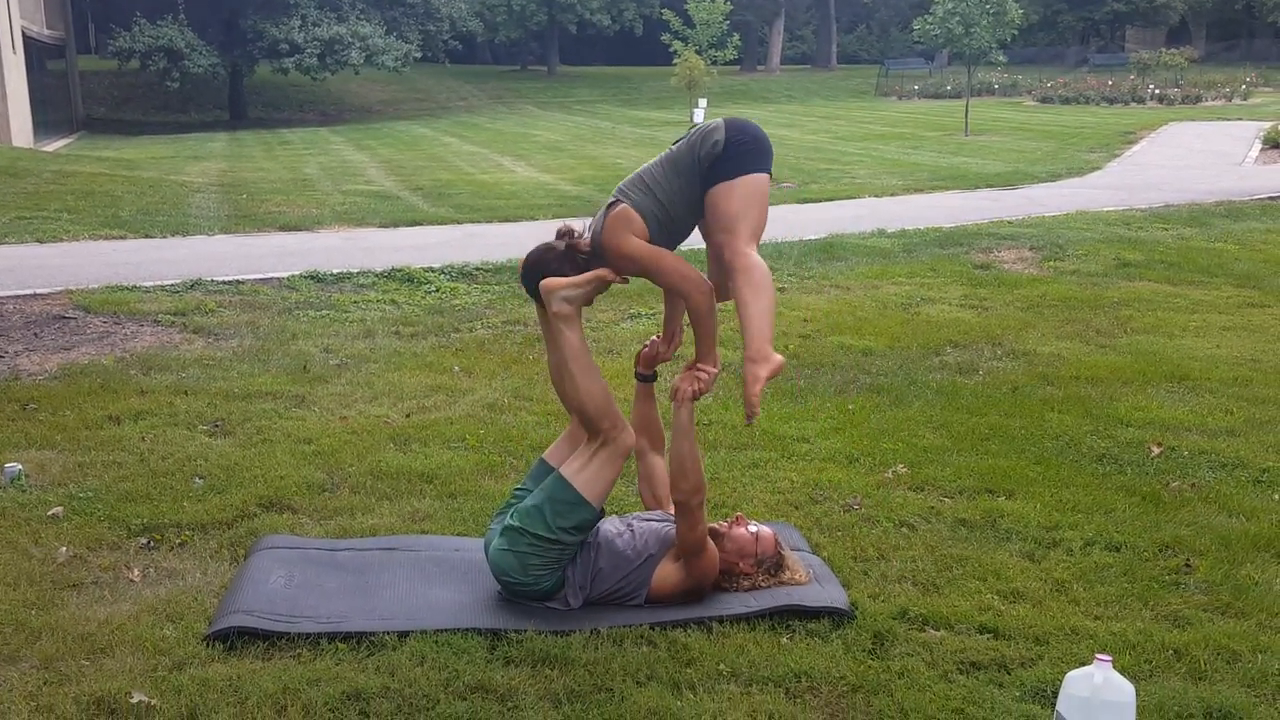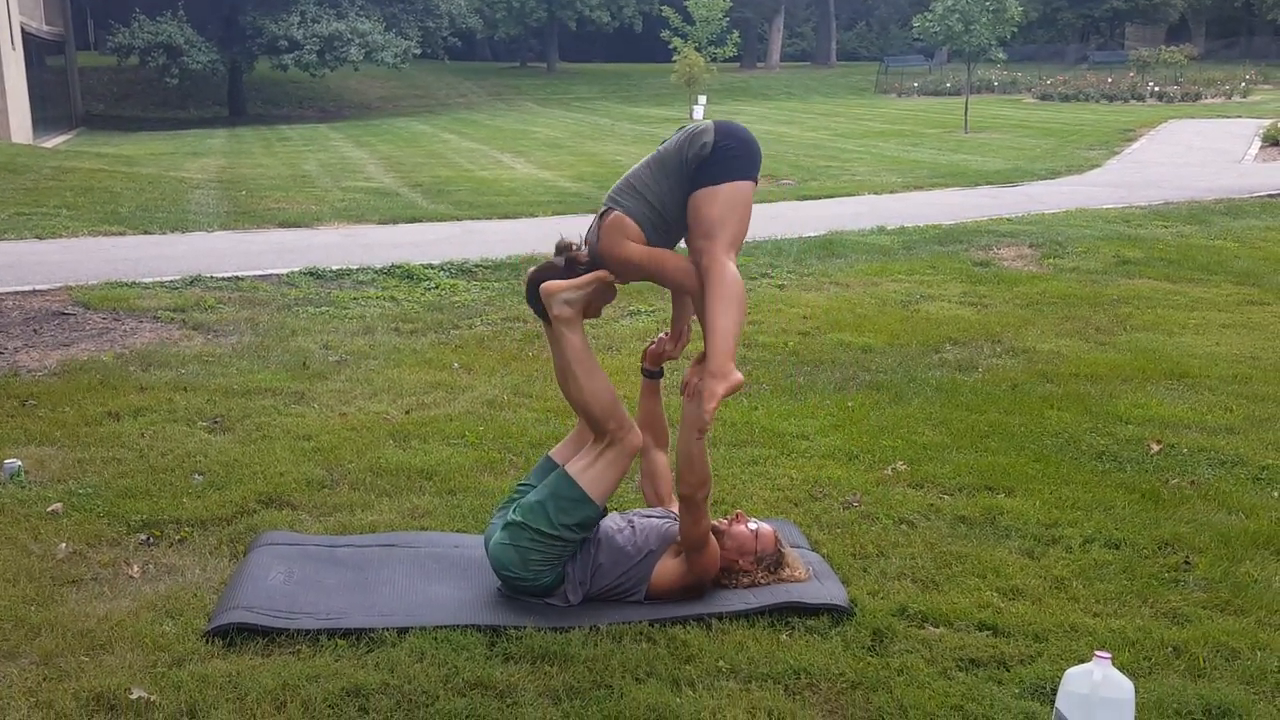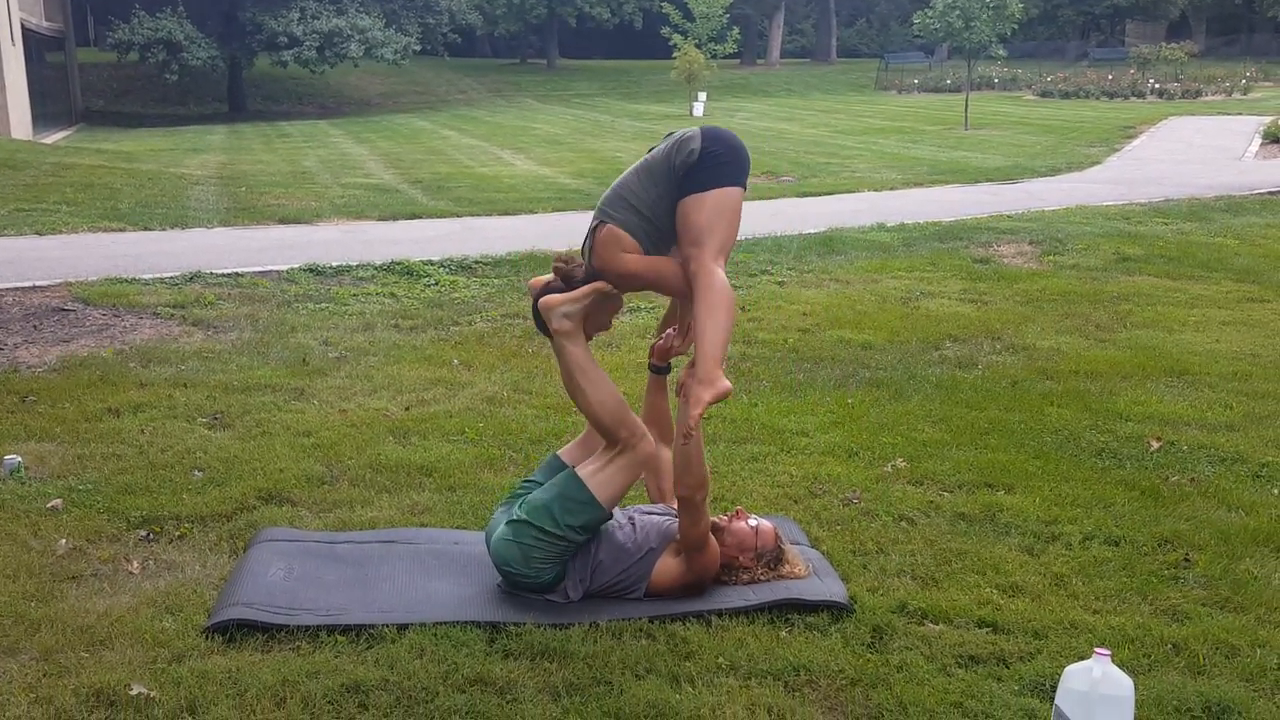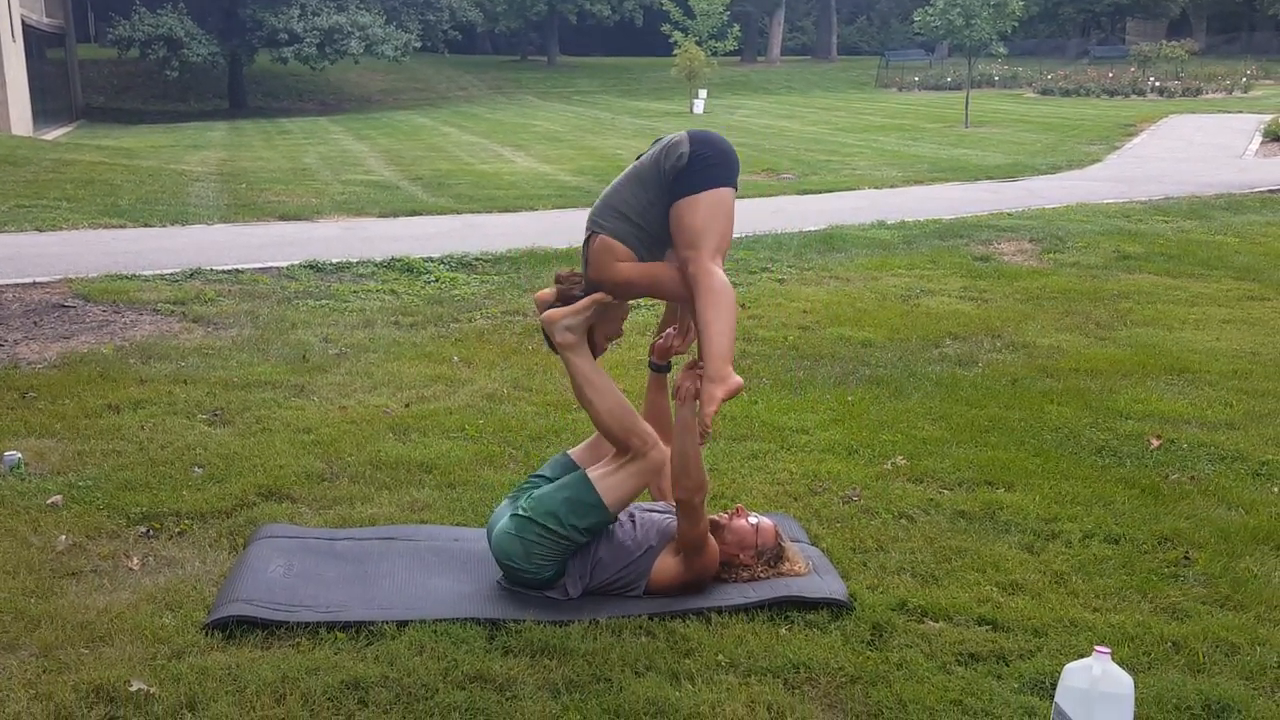
dt=0.1s
person 1, frame 1
left shoulder: (701, 569)
right shoulder: (676, 529)
left elbow: (688, 498)
right elbow: (649, 447)
left wrist: (684, 408)
right wrist: (645, 375)
left hip: (527, 560)
right hip: (513, 536)
left knee: (614, 437)
right knee: (591, 426)
left ankle: (563, 310)
right ankle: (553, 305)
person 1, frame 2
left shoulder: (702, 565)
right shoulder: (676, 523)
left elbow: (694, 492)
right elbow: (655, 445)
left wrist: (696, 401)
right wrist: (651, 371)
left hip: (525, 555)
right hip: (513, 535)
left knee: (624, 436)
right knee: (600, 428)
left ankle: (566, 312)
right ankle: (566, 311)
person 1, frame 3
left shoulder: (702, 564)
right shoulder: (677, 522)
left elbow: (691, 494)
right elbow: (660, 442)
left wrist: (691, 402)
right wrist: (659, 367)
left hip: (528, 551)
right hip: (514, 526)
left knee: (631, 442)
right knee: (614, 431)
left ankle: (566, 325)
right ankle: (569, 326)
person 1, frame 4
left shoulder: (701, 562)
right shoulder: (676, 517)
left elbow: (690, 495)
right elbow: (663, 438)
left wrist: (687, 404)
right wrist: (660, 364)
left hip: (527, 546)
right hip: (516, 519)
left knee: (646, 449)
left ankle: (570, 338)
person 2, frame 1
left shoulder: (613, 245)
right shoulder: (599, 241)
left elbow: (694, 289)
right elbow: (662, 267)
left wrist: (707, 360)
right wrist: (672, 329)
left hip: (731, 145)
right hip: (719, 150)
left knee: (735, 250)
right knee: (720, 243)
left ankle: (760, 357)
right ankle: (721, 286)
person 2, frame 2
left shoulder: (612, 251)
right shoulder: (609, 245)
left elbow: (691, 284)
left wrist: (707, 355)
right wrist: (681, 323)
left hip: (719, 147)
right hip: (706, 149)
left knee: (713, 258)
left ankle: (720, 369)
person 2, frame 3
left shoulder: (608, 264)
right shoulder: (602, 256)
left elbow: (688, 288)
left hip: (708, 155)
right hip: (697, 155)
left knee: (703, 266)
left ankle: (710, 377)
person 2, frame 4
left shoulder: (602, 278)
left elbow: (684, 285)
left hip: (692, 159)
right hip: (686, 156)
left knee: (702, 268)
left ankle: (718, 375)
